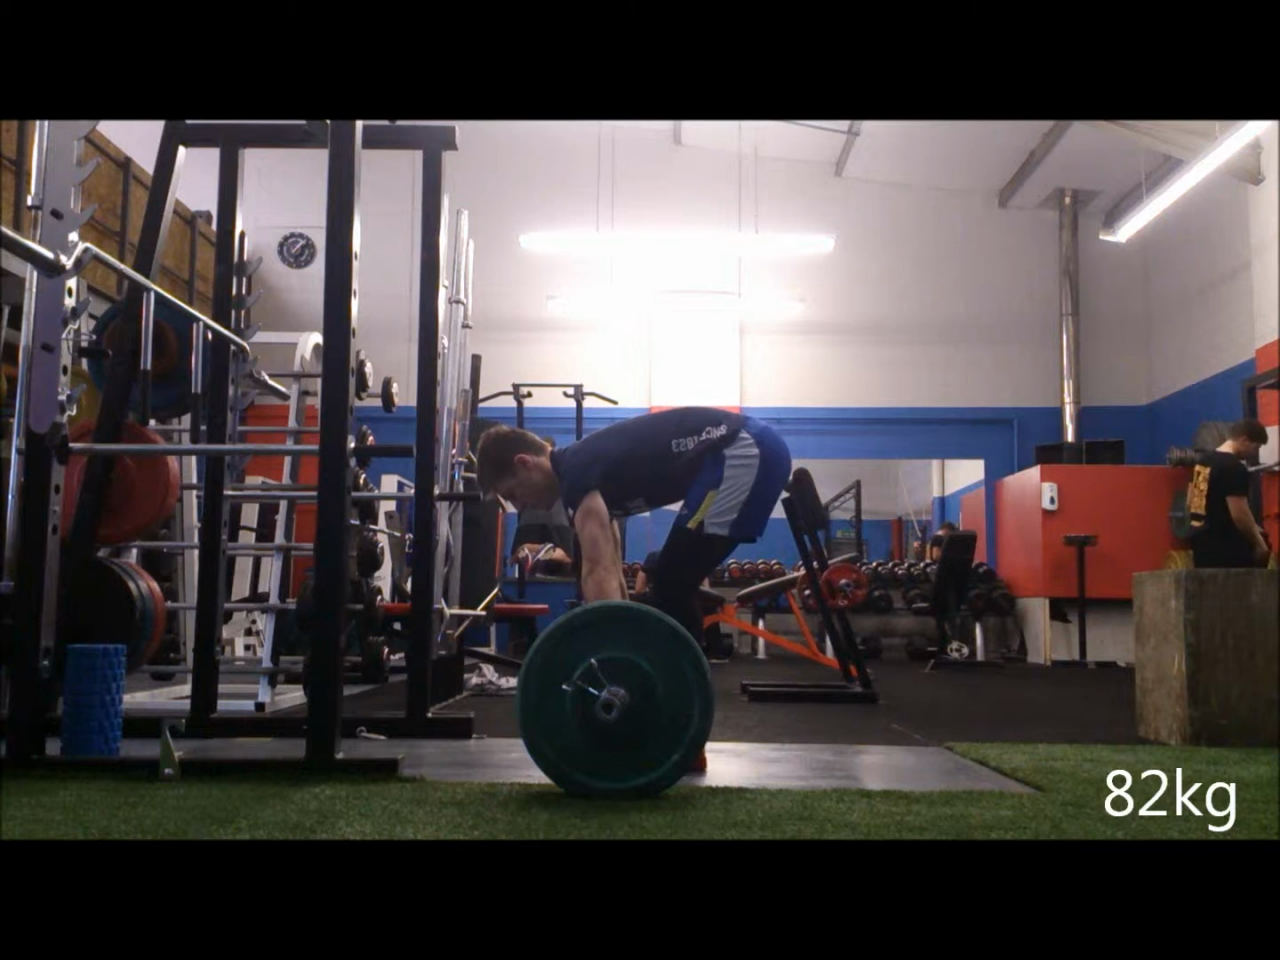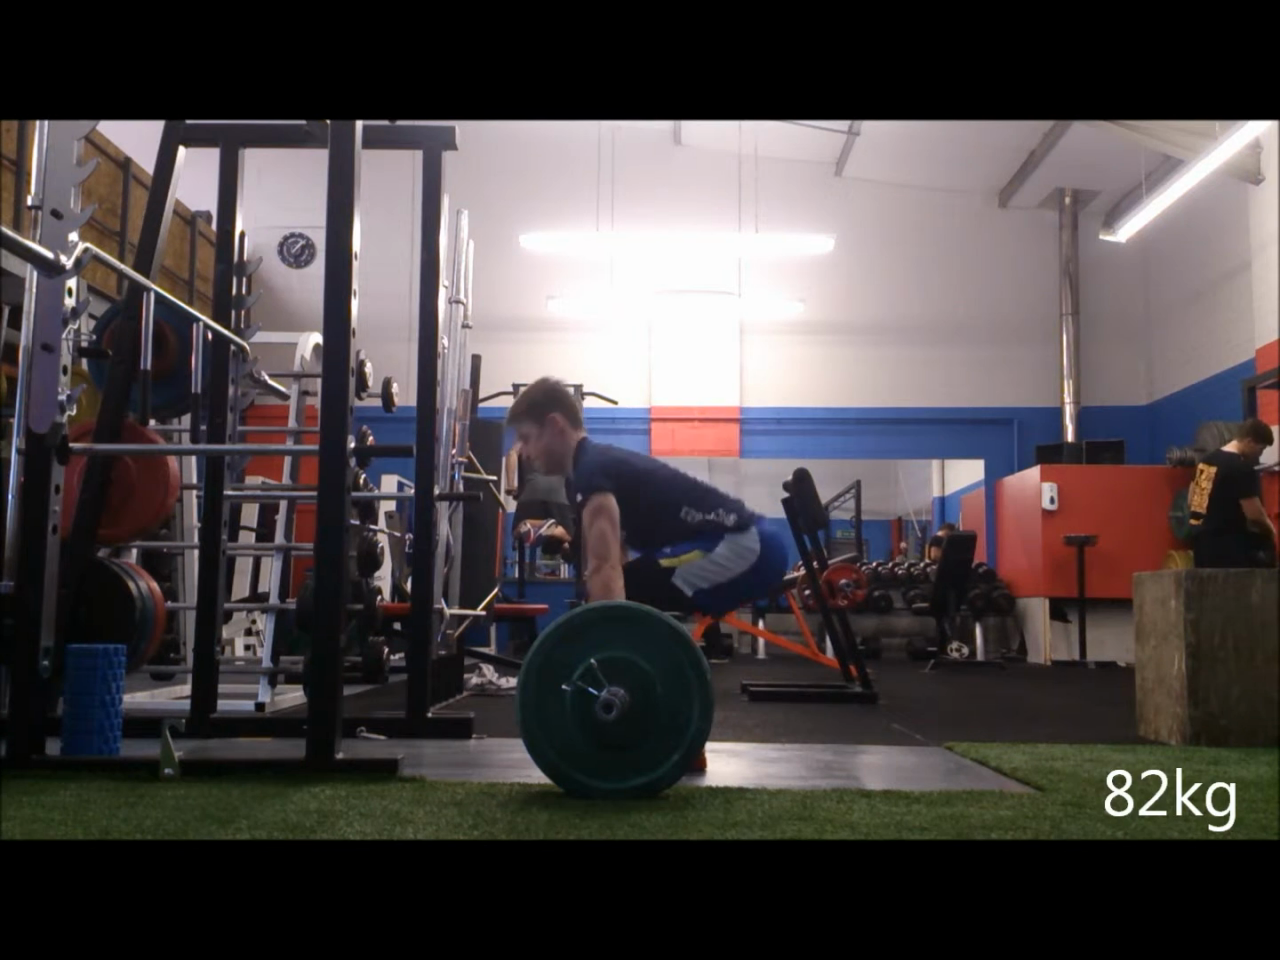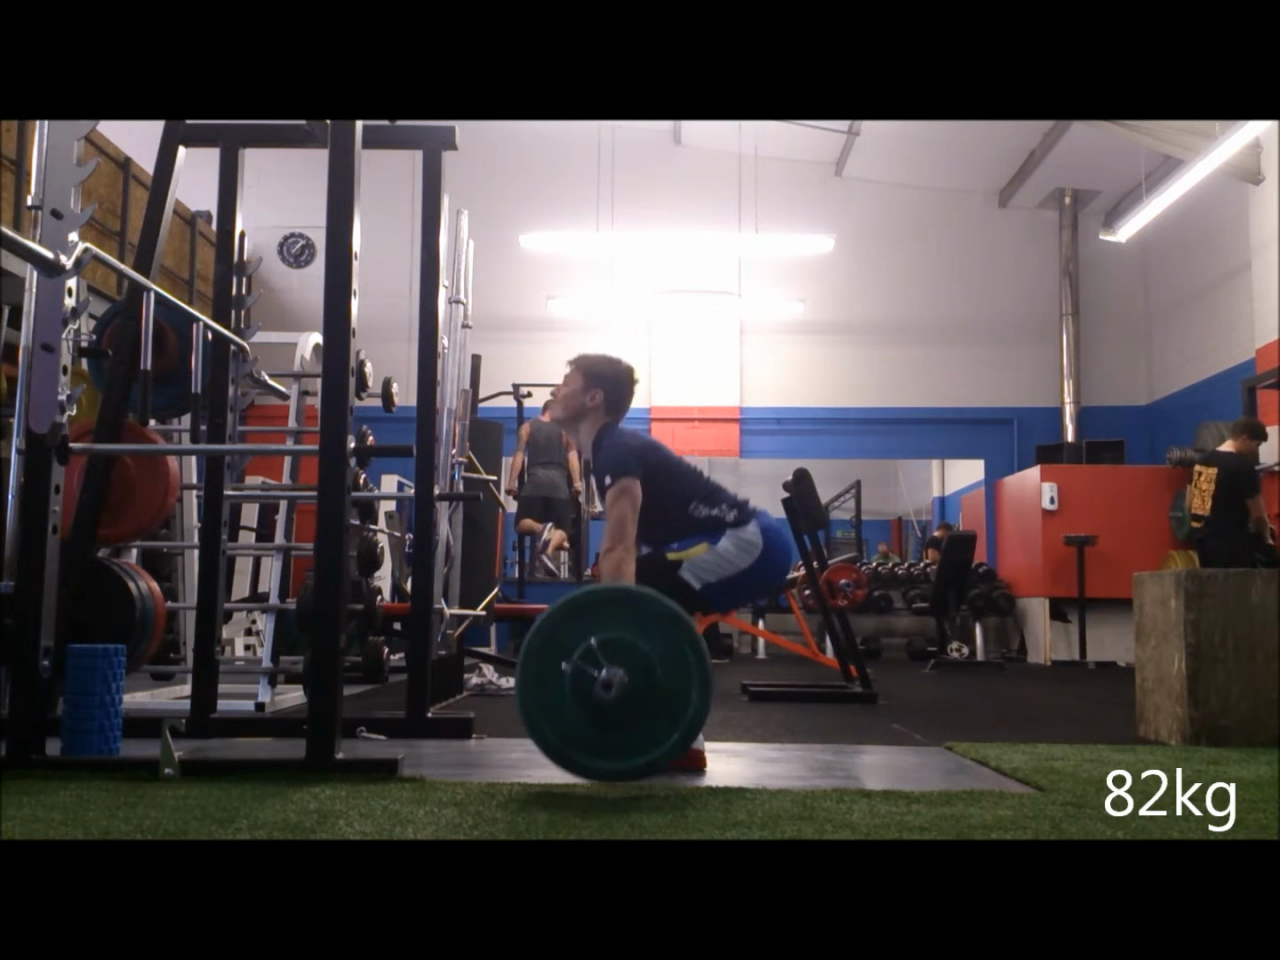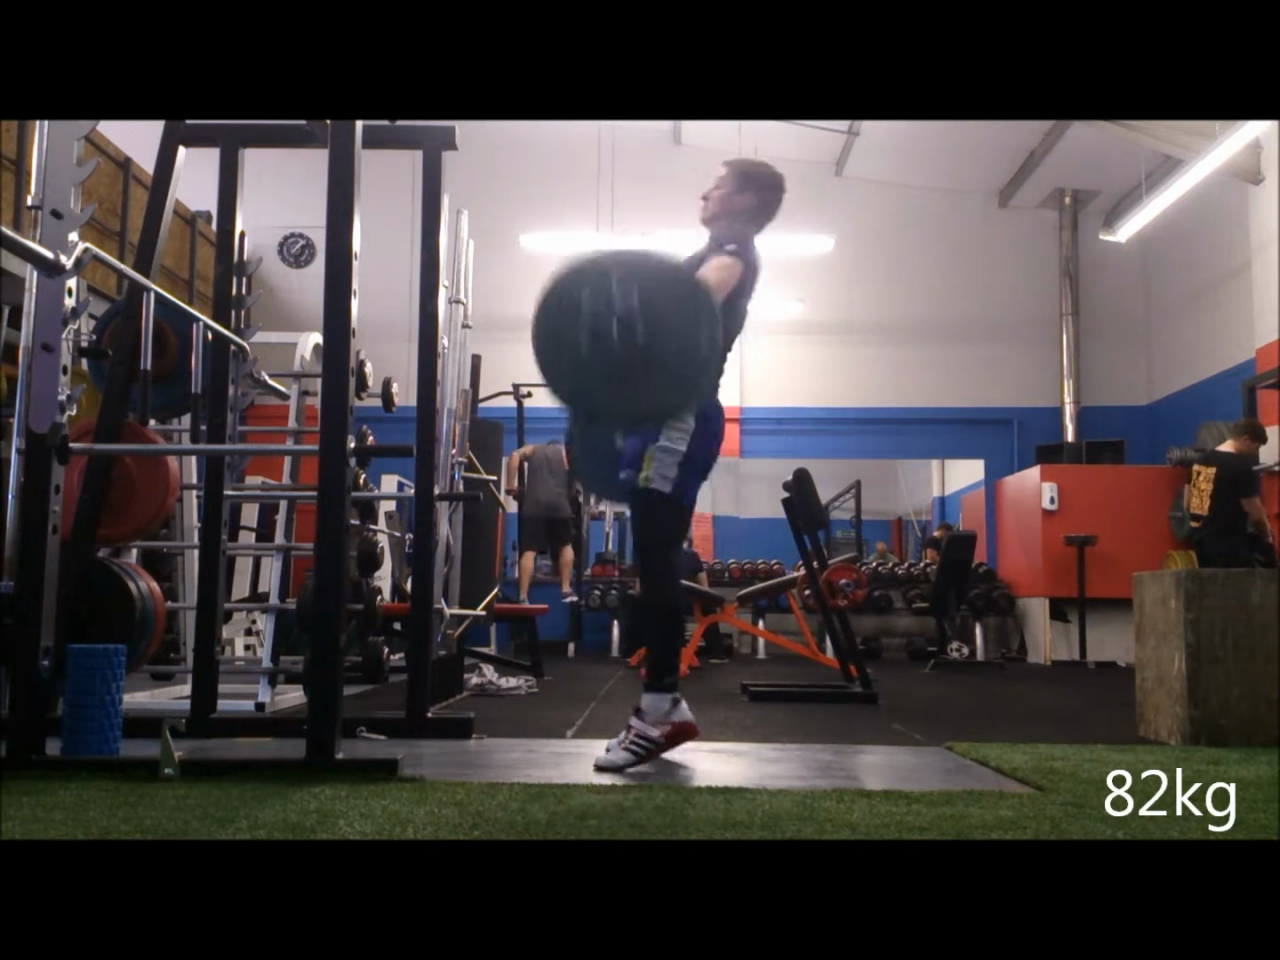
dt=0.7s
person 1, frame 1
left shoulder: (576, 472)
right shoulder: (583, 464)
left elbow: (598, 572)
right elbow: (609, 570)
left hip: (744, 452)
right hip: (751, 451)
left knee: (672, 583)
right knee: (673, 582)
person 1, frame 2
left shoulder: (592, 471)
right shoulder: (601, 464)
left elbow: (604, 570)
right elbow: (610, 567)
left hip: (745, 547)
right hip: (749, 547)
left knee: (621, 604)
right knee: (629, 603)
person 1, frame 3
left shoulder: (615, 452)
right shoulder: (616, 448)
left elbow: (619, 551)
right elbow: (622, 548)
left hip: (748, 541)
right hip: (750, 541)
person 1, frame 4
left shoulder: (732, 250)
right shoulder: (721, 254)
left elbow: (706, 291)
left hip: (679, 417)
right hip: (666, 414)
left knee: (654, 563)
right knee: (654, 565)
left ankle: (661, 712)
right ankle: (663, 707)
